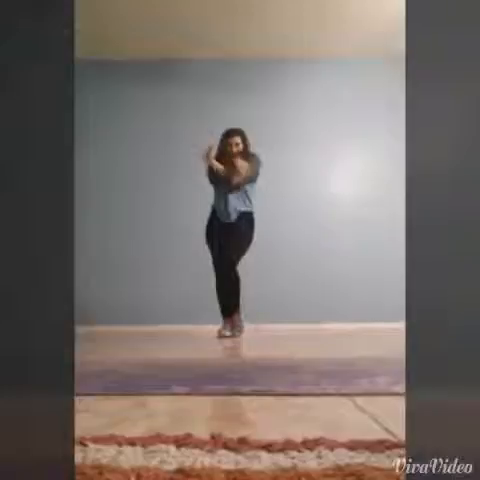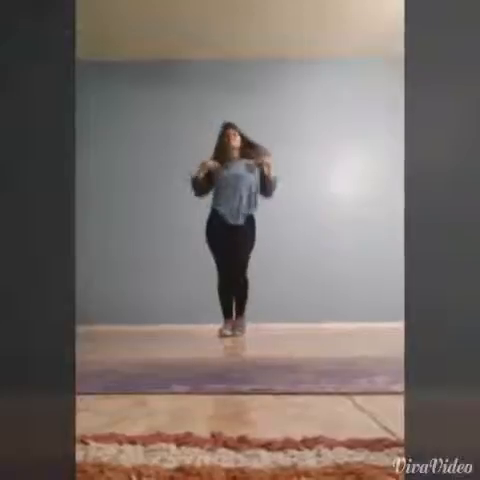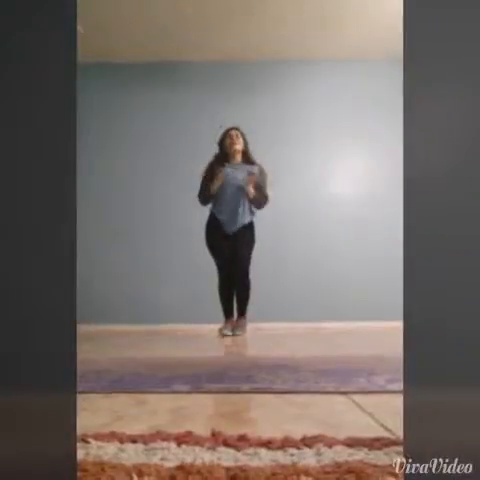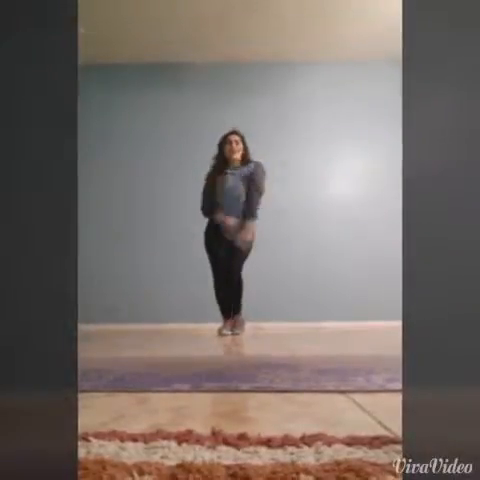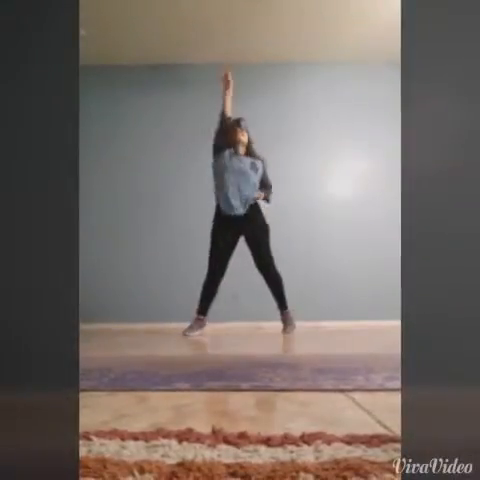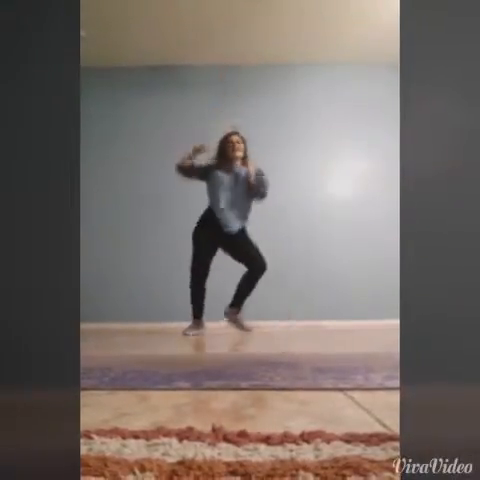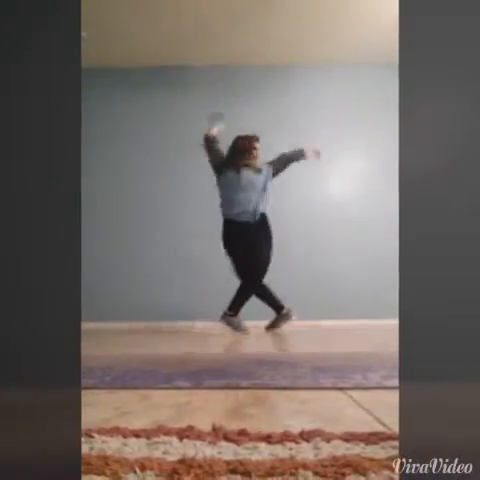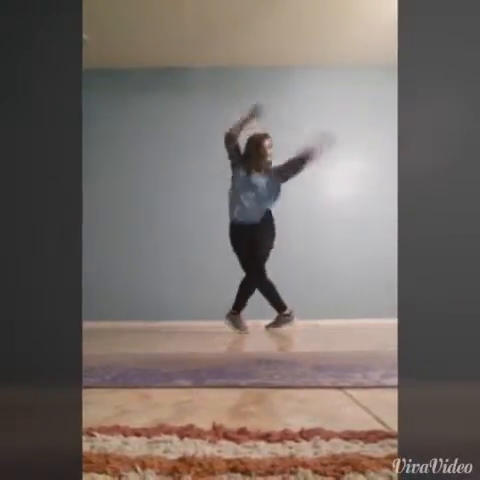
dt=0.4s
person 1, frame 1
left shoulder: (252, 160)
right shoulder: (219, 163)
left elbow: (239, 181)
right elbow: (216, 180)
left wrist: (240, 173)
right wrist: (213, 164)
left hip: (242, 220)
right hip: (218, 220)
left knee: (228, 265)
right knee: (219, 269)
left ankle: (236, 314)
right ankle: (227, 319)
person 1, frame 2
left shoulder: (254, 163)
right shoulder: (215, 166)
left elbow: (268, 192)
right elbow: (199, 191)
left wrist: (267, 170)
right wrist: (201, 171)
left hip: (244, 223)
right hip: (218, 222)
left knee: (239, 270)
right knee: (224, 271)
left ankle: (240, 317)
right ankle: (227, 319)
person 1, frame 3
left shoulder: (255, 170)
right shoulder: (215, 168)
left elbow: (261, 203)
right elbow: (203, 199)
left wrist: (250, 189)
right wrist: (216, 183)
left hip: (244, 228)
right hip: (218, 227)
left knee: (241, 273)
right knee: (225, 273)
left ankle: (241, 318)
right ankle: (228, 319)
person 1, frame 4
left shoulder: (254, 169)
right shoulder: (215, 174)
left elbow: (255, 197)
right elbow: (206, 208)
left wrist: (249, 227)
right wrist: (224, 220)
left hip: (243, 232)
right hip: (217, 231)
left knee: (233, 272)
right knee: (220, 274)
left ankle: (237, 316)
right ankle: (227, 318)
person 1, frame 5
left shoulder: (256, 163)
right shoulder: (221, 153)
left elbow: (266, 187)
right elbow: (225, 121)
left wrist: (263, 194)
right wrist: (228, 90)
left hip: (252, 217)
right hip: (225, 218)
left knee: (266, 266)
right knee: (215, 270)
left ankle: (285, 312)
right ankle: (201, 318)
person 1, frame 6
left shoulder: (252, 172)
right shoulder: (214, 171)
left elbow: (260, 193)
right elbow: (182, 169)
left wrist: (252, 175)
right wrist: (195, 153)
left hip: (235, 231)
right hip: (209, 226)
left knee: (258, 265)
right knee: (199, 273)
left ankle: (234, 311)
right ankle: (197, 321)
person 1, frame 7
left shoulder: (264, 171)
right shoulder: (224, 169)
left elbow: (286, 157)
right elbow: (209, 140)
left wrist: (307, 152)
right wrist: (215, 131)
left hip: (259, 228)
right hip: (234, 228)
left knee: (254, 276)
right knee: (249, 277)
left ankle: (231, 314)
right ankle: (281, 311)
person 1, frame 8
left shoulder: (275, 173)
right shoulder: (240, 166)
left elbow: (297, 162)
right elbow: (230, 138)
left wrist: (311, 151)
right wrist: (248, 118)
left hip: (262, 225)
right hip: (239, 227)
left knee: (255, 272)
right knee: (255, 272)
left ankle: (236, 313)
right ankle: (283, 312)
